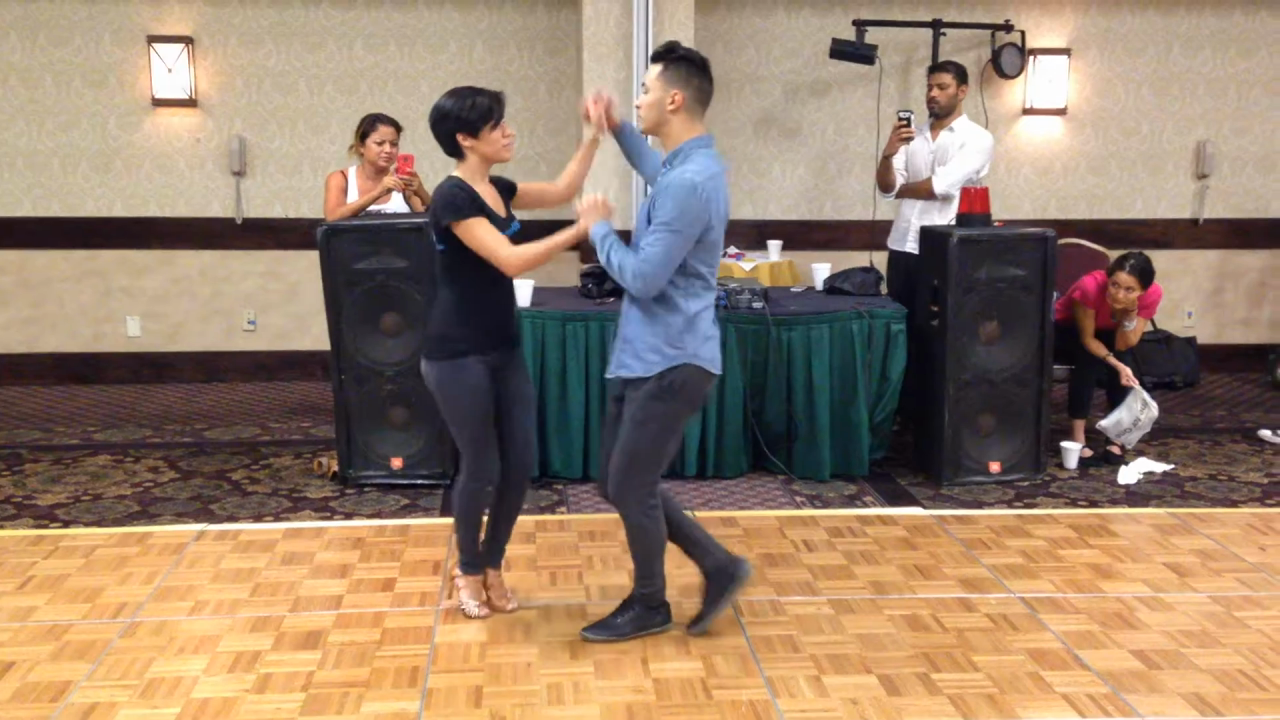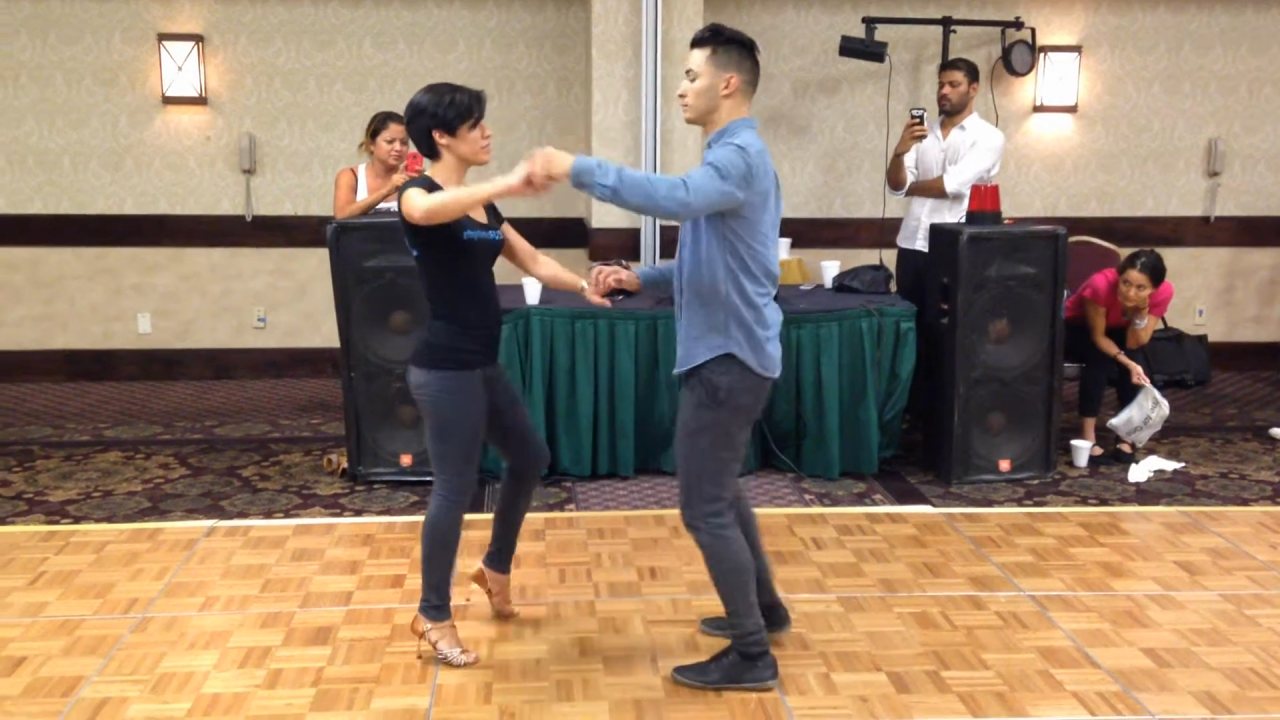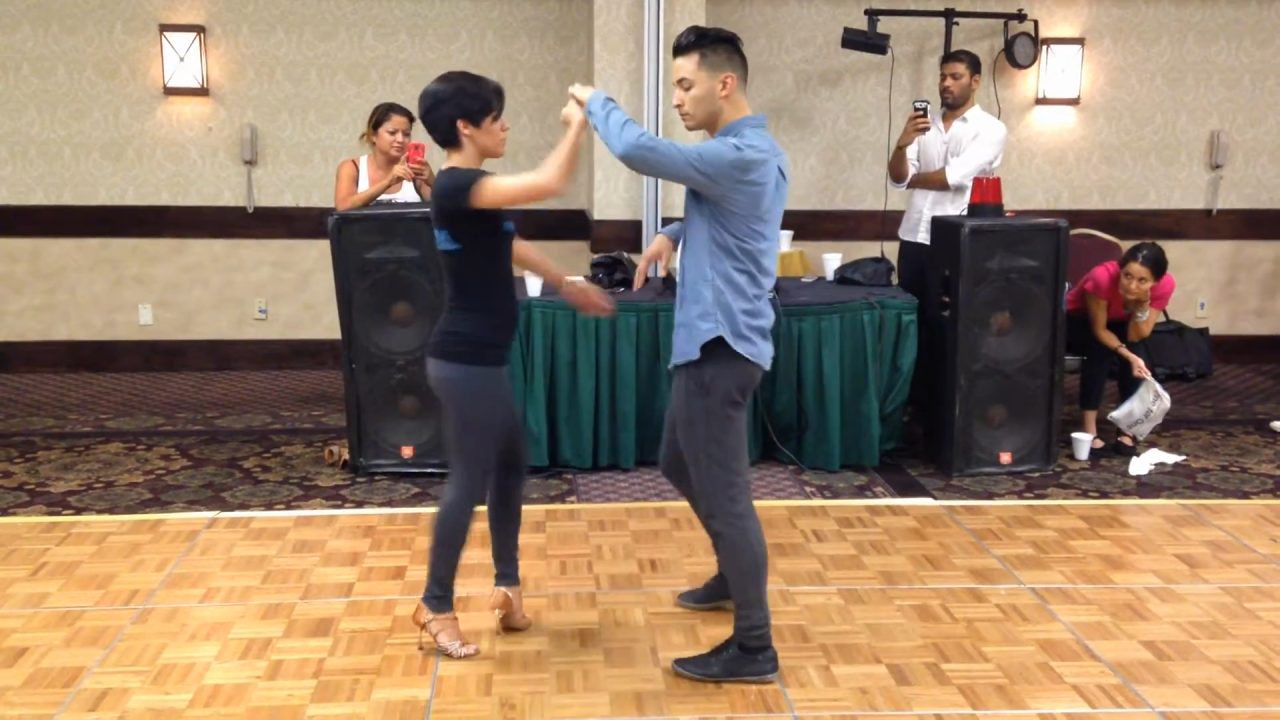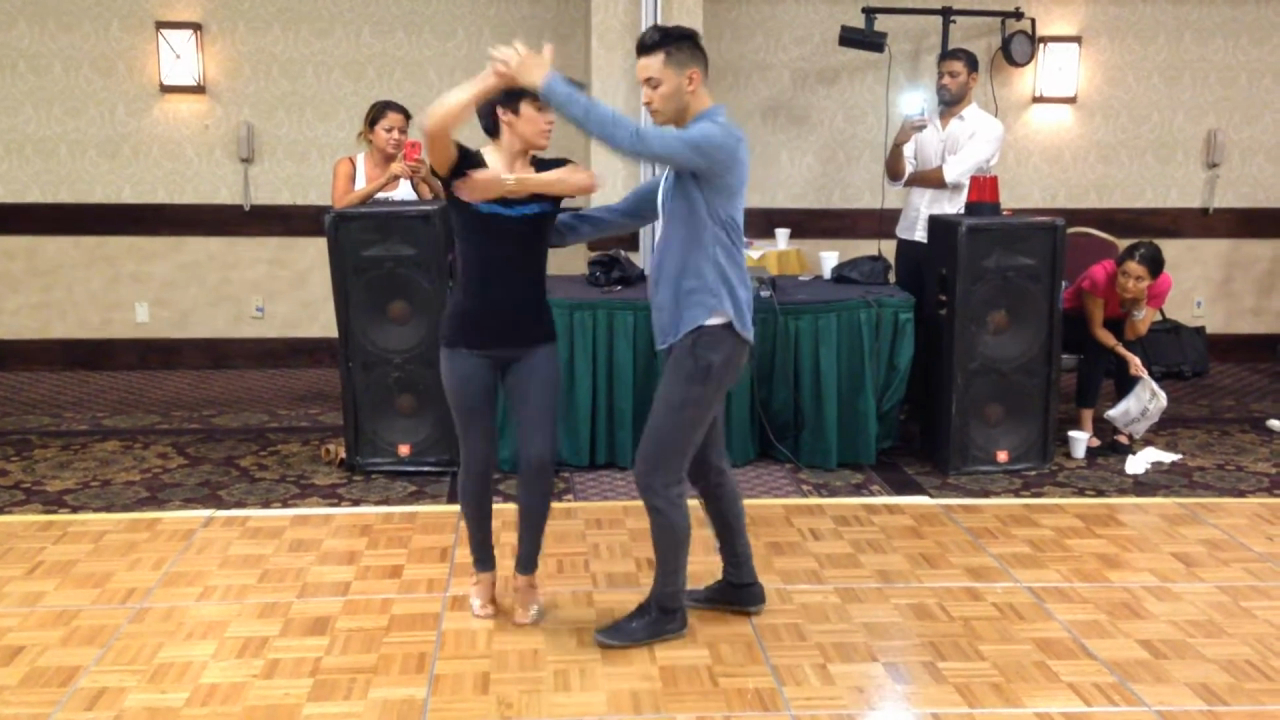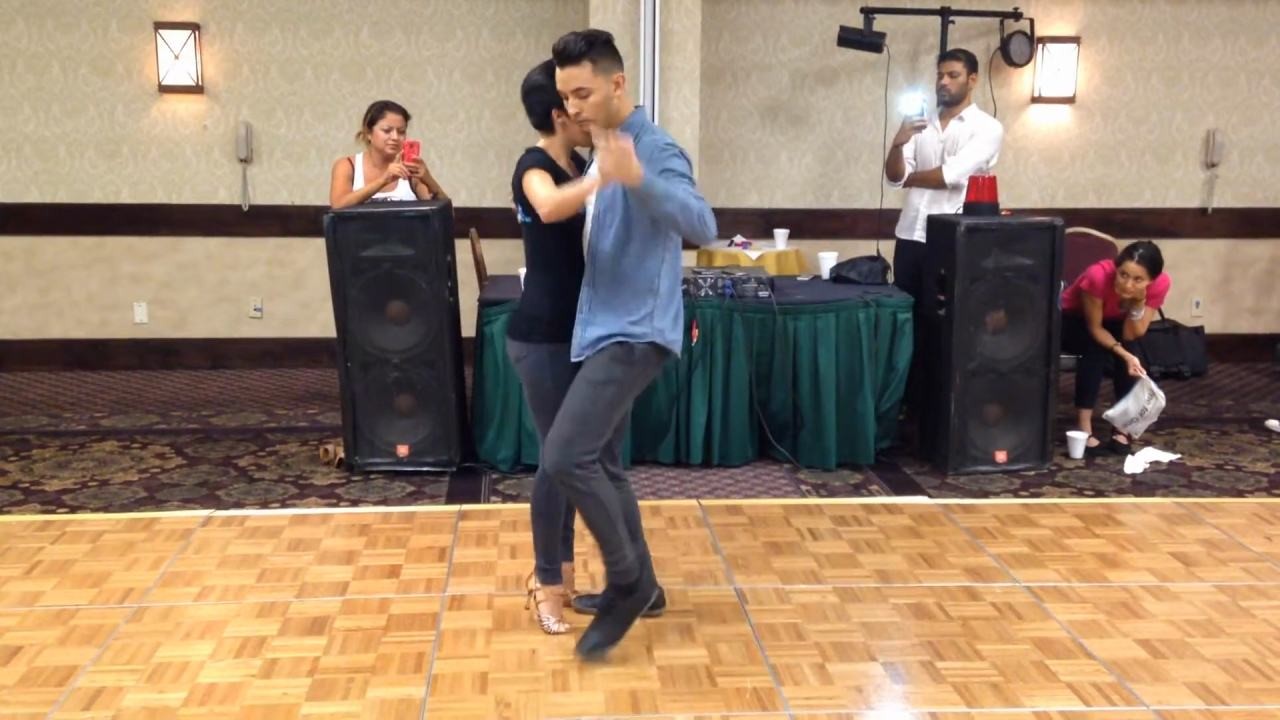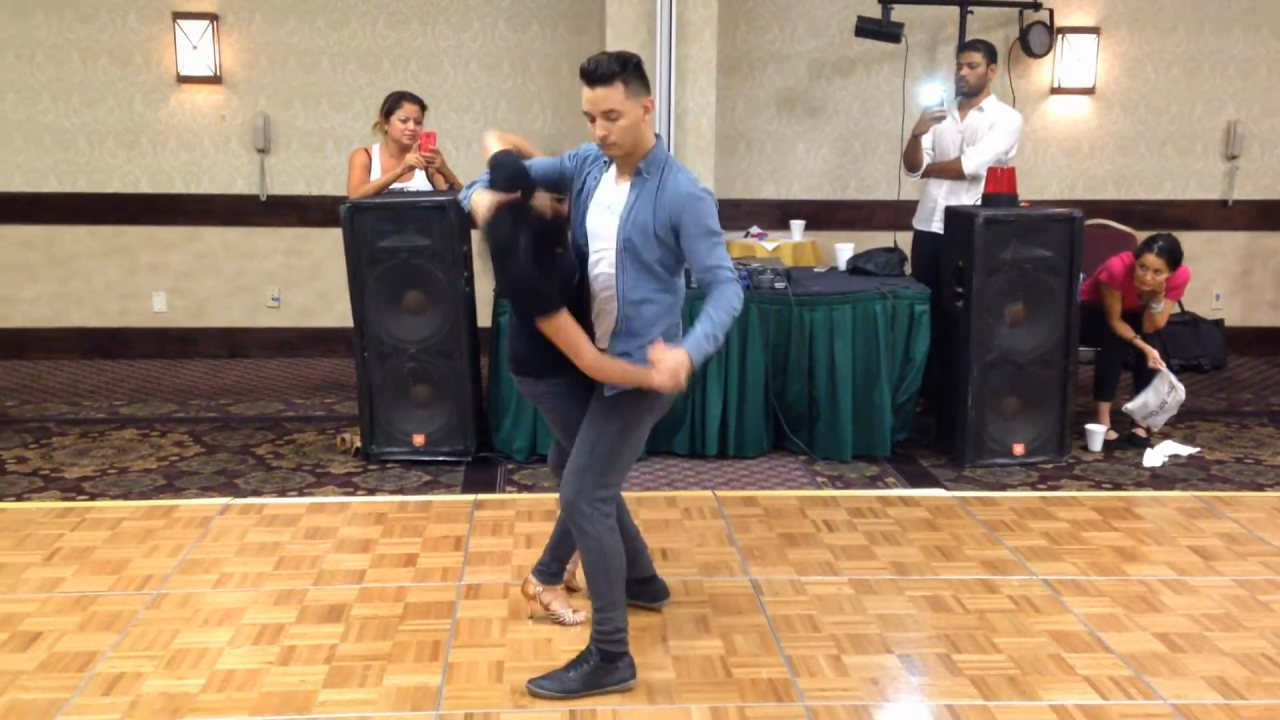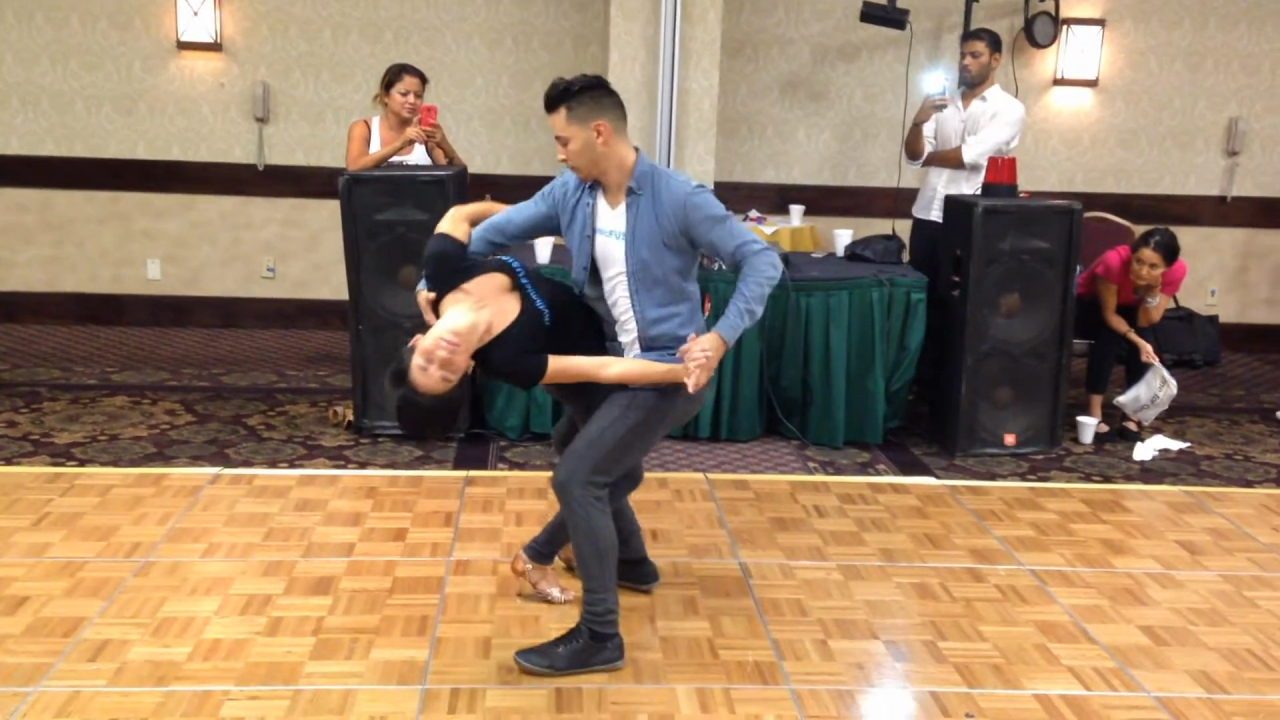
dt=0.7s
person 1, frame 1
left shoulder: (692, 182)
right shoulder: (682, 167)
left elbow: (643, 278)
left wrist: (600, 229)
right wrist: (618, 131)
left hip: (673, 361)
right hip: (644, 358)
left knee: (631, 485)
right knee: (621, 482)
left ankle: (649, 604)
right ankle: (716, 567)
person 1, frame 2
left shoulder: (740, 157)
right shoulder: (729, 158)
left elbow: (673, 198)
left wrist: (577, 169)
right wrist: (641, 278)
left hip: (731, 359)
right hip: (724, 354)
left knee: (704, 508)
right knee: (721, 489)
left ankle: (750, 655)
right ankle: (764, 605)
person 1, frame 3
left shoulder: (738, 157)
right shoulder: (753, 152)
left elbow: (636, 150)
left wrist: (595, 101)
right wrist: (671, 236)
left hip: (721, 346)
right hip: (710, 343)
left knee: (724, 495)
right knee: (680, 465)
left ankle: (753, 647)
right ankle: (733, 576)
person 1, frame 4
left shoulder: (718, 139)
right shoulder: (686, 149)
left elbow: (631, 138)
right elbow: (630, 213)
left wrist: (549, 84)
right wrist: (548, 231)
left hip: (710, 331)
right hip: (691, 328)
left knee: (658, 471)
right knee: (704, 462)
left ankle: (666, 608)
right ankle: (741, 582)
person 1, frame 5
left shoulder: (658, 150)
right shoulder: (604, 149)
left elbow: (702, 227)
left wrist: (638, 179)
left hip: (634, 333)
right hip: (601, 327)
left knee: (565, 457)
right knee: (599, 463)
left ankle: (627, 582)
right ankle: (639, 584)
person 1, frame 6
left shoulder: (683, 195)
right shoulder: (589, 164)
left elbow: (723, 287)
right elbow: (520, 171)
left wrist: (689, 351)
right wrist: (482, 194)
left hip: (643, 364)
right hip: (597, 355)
left knee: (583, 495)
right knee: (590, 479)
left ankle: (609, 657)
right ankle: (640, 578)
person 1, frame 7
left shoulder: (680, 199)
right shoulder: (568, 194)
left elbow: (761, 261)
right elbow: (499, 229)
left wrist: (720, 336)
left hip: (670, 369)
right hip: (620, 361)
left knee: (577, 477)
right knee: (597, 464)
left ankle: (599, 637)
right ankle: (625, 554)
person 2, frame 1
left shoulder: (495, 189)
right shoulder: (453, 197)
left elbow: (563, 190)
right elbow: (512, 261)
left wrist: (593, 137)
right wrist: (583, 229)
left hip: (504, 351)
right hip: (456, 356)
left knee: (519, 463)
right knee: (480, 466)
left ankle: (490, 566)
right ankle: (467, 568)
person 2, frame 2
left shoulder: (482, 203)
right shoulder: (419, 194)
left elbow: (533, 261)
right elbow: (430, 213)
left wrist: (584, 285)
right wrist: (508, 185)
left hip: (483, 364)
right hip: (445, 368)
left knee: (529, 458)
right knee: (455, 488)
left ankle: (495, 568)
right ankle: (433, 618)
person 2, frame 3
left shoulder: (469, 192)
right shoulder: (461, 188)
left elbow: (505, 247)
right elbow: (547, 184)
left wrist: (566, 284)
right wrist: (575, 126)
left hip: (477, 355)
right hip: (471, 359)
left knee: (510, 463)
right knee: (471, 480)
left ankle: (507, 588)
right ankle: (436, 607)
person 2, frame 4
left shoulder: (544, 175)
right shoulder: (460, 166)
left elbow: (588, 181)
right elbow: (434, 125)
left wrist: (516, 180)
right wrist: (495, 76)
left hip: (532, 343)
right hip: (468, 343)
left knee: (539, 457)
right knee: (477, 460)
left ankle: (525, 572)
right ankle: (481, 570)
person 2, frame 5
left shoulder: (575, 165)
right shoulder: (534, 165)
right elbow: (550, 208)
right wrist: (606, 176)
left hip: (571, 332)
right hip: (539, 336)
left ankle: (559, 567)
right ankle: (547, 582)
person 2, frame 6
left shoulder: (509, 189)
right shoulder: (533, 278)
left elbow: (497, 140)
right elbow: (591, 362)
right wrist: (657, 376)
right hip: (538, 367)
left knee: (572, 466)
left ankle: (576, 559)
right ankle: (547, 581)
person 2, frame 7
left shoulder: (442, 265)
right shoulder: (506, 359)
left elbow: (461, 214)
right elbow: (604, 369)
right wrist: (680, 372)
right ankle: (535, 560)
person 3, frame 1
left shoulder: (977, 138)
right shoulder: (913, 135)
left elbow: (942, 186)
right elbow: (885, 189)
left wrist: (900, 188)
right wrist: (887, 155)
right hip: (902, 247)
right ankle: (904, 406)
person 3, frame 2
left shoulder: (988, 136)
right shoulder: (923, 133)
left elbow: (953, 184)
right elbow: (896, 185)
left wrist: (910, 186)
right wrist: (899, 153)
right hip: (912, 244)
right ankle: (915, 403)
person 3, frame 3
left shoulder: (991, 128)
right shoulder: (925, 125)
left elbow: (955, 177)
right elbow: (897, 178)
left wrist: (912, 179)
right wrist: (901, 145)
right hip: (914, 236)
person 3, frame 4
left shoulder: (987, 126)
right shoulder: (922, 122)
left elbow: (952, 174)
right elbow: (894, 176)
left wrist: (910, 177)
right wrist: (898, 143)
right hip: (911, 235)
right knee: (909, 318)
right ankle: (911, 394)
person 3, frame 5
left shoulder: (987, 127)
right shoulder: (922, 123)
left elbow: (951, 175)
right elbow: (894, 177)
left wrist: (910, 178)
right wrist: (897, 143)
right hip: (910, 235)
right ankle: (909, 393)
person 3, frame 6
left shoulder: (1006, 118)
right shoulder: (941, 113)
left elbow: (970, 166)
right elbow: (912, 166)
left wrist: (927, 168)
right wrist: (917, 134)
right hip: (928, 225)
right ankle: (927, 387)
person 3, frame 7
left shoulder: (1009, 108)
right shoulder: (943, 102)
left elbow: (970, 155)
right elbow: (913, 155)
left wrist: (928, 158)
right wrist: (918, 122)
right hip: (927, 214)
right ankle: (921, 376)
person 4, frame 1
left shoulder: (1152, 294)
right shoulder: (1090, 286)
left elbow: (1123, 346)
right elbow: (1086, 338)
left wrist: (1131, 312)
right wrist: (1116, 365)
left hip: (1106, 334)
right hip: (1066, 332)
left knee: (1123, 358)
right knee: (1090, 359)
right ankle: (1077, 438)
person 4, frame 2
left shoulder: (1163, 292)
right shoulder: (1101, 284)
left elbow: (1134, 344)
right elbow: (1097, 337)
left wrist: (1142, 310)
right wrist: (1127, 363)
left hip: (1117, 332)
right hip: (1076, 330)
left knee: (1134, 356)
right knee: (1100, 357)
right ankle: (1088, 437)
person 4, frame 3
left shoulder: (1165, 285)
right shoulder: (1102, 277)
left elbow: (1135, 337)
right elbow: (1098, 329)
left wrist: (1143, 304)
right wrist: (1129, 356)
left hip: (1119, 325)
right hip: (1077, 323)
left knee: (1135, 348)
right knee: (1101, 349)
left ankle: (1126, 429)
right ankle: (1089, 430)
person 4, frame 4
left shoulder: (1161, 284)
right shoulder: (1099, 276)
left elbow: (1132, 335)
right elbow: (1095, 328)
left wrist: (1140, 303)
right wrist: (1126, 355)
left hip: (1115, 323)
right hip: (1073, 321)
left knee: (1131, 347)
right knee: (1098, 347)
left ankle: (1123, 428)
right ankle: (1085, 429)
person 4, frame 5
left shoulder: (1160, 284)
right shoulder: (1098, 276)
left elbow: (1131, 336)
right elbow: (1094, 328)
left wrist: (1138, 303)
right wrist: (1124, 355)
left hip: (1114, 323)
right hip: (1072, 322)
left knee: (1130, 346)
right knee: (1096, 347)
right ankle: (1084, 429)
person 4, frame 6
left shoulder: (1180, 276)
right shoulder: (1117, 267)
left elbow: (1151, 328)
right elbow: (1114, 320)
left wrist: (1158, 295)
right wrist: (1144, 347)
left hip: (1133, 316)
right hip: (1092, 314)
left knee: (1150, 340)
right knee: (1115, 340)
left ankle: (1141, 421)
right ankle: (1103, 422)
person 4, frame 7
left shoulder: (1177, 271)
right shoulder: (1114, 261)
left elbow: (1145, 322)
right elbow: (1108, 314)
left wrist: (1154, 289)
right wrist: (1137, 341)
left hip: (1129, 309)
right hip: (1088, 307)
left knee: (1143, 334)
right knee: (1109, 334)
left ankle: (1132, 415)
right ankle: (1094, 414)
